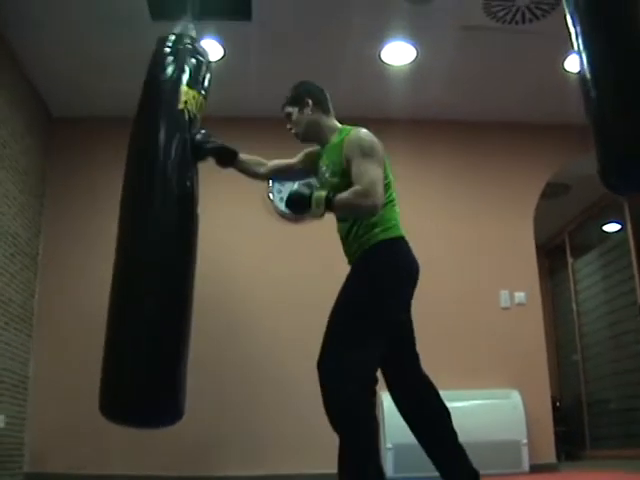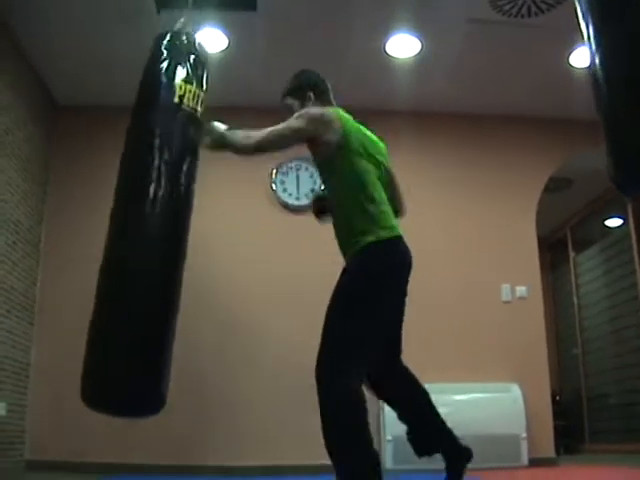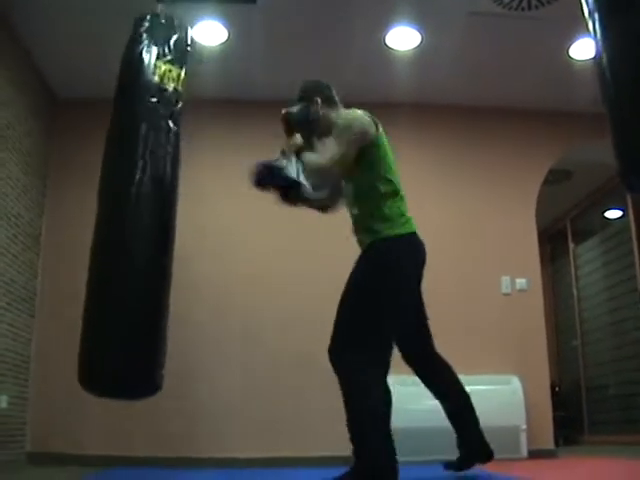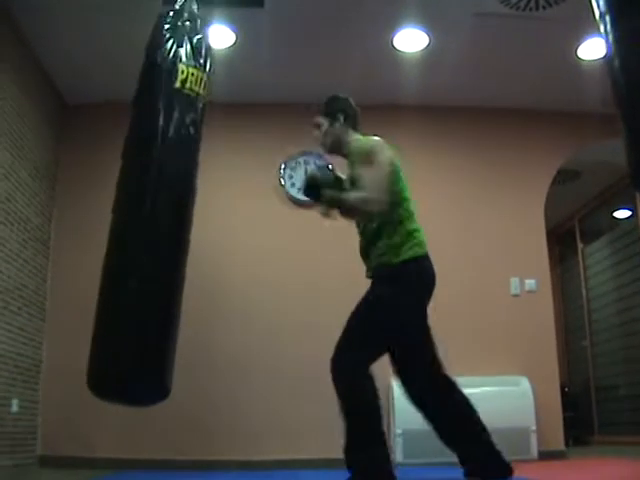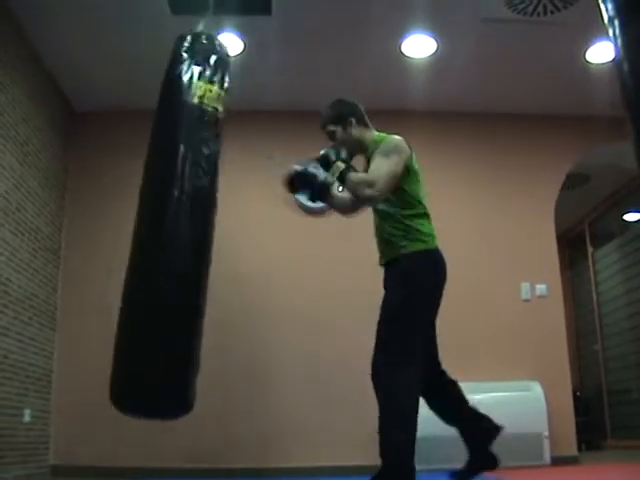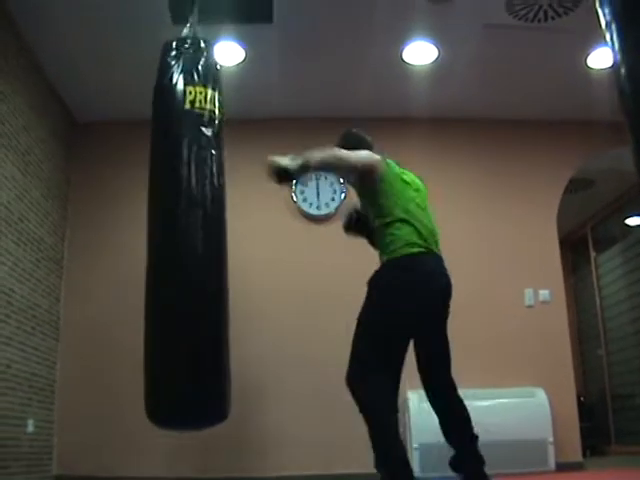
dt=0.3s
person 1, frame 1
left shoulder: (358, 139)
right shoulder: (320, 154)
left elbow: (369, 199)
right elbow: (271, 170)
left wrist: (321, 199)
right wrist: (226, 154)
left hip: (383, 257)
right hip: (388, 264)
left knee: (340, 367)
right knee: (404, 371)
person 1, frame 2
left shoulder: (323, 120)
right shoulder: (368, 137)
left elbow: (254, 143)
right elbow: (398, 206)
left wrist: (220, 135)
left hip: (377, 257)
right hip: (384, 255)
left knee: (338, 368)
right knee: (381, 365)
right ankle: (448, 447)
person 1, frame 3
left shoulder: (354, 120)
right shoulder: (352, 150)
left elbow: (321, 169)
left wrist: (300, 147)
left hip: (389, 251)
right hip: (396, 252)
left knee: (350, 353)
right knee: (420, 353)
right ankle: (473, 444)
person 1, frame 4
left shoulder: (370, 149)
right shoulder: (364, 159)
left elbow: (371, 207)
left wrist: (332, 197)
right wrist: (338, 196)
left hip: (402, 273)
right hip: (402, 274)
left knee: (348, 364)
right knee: (424, 375)
person 1, frame 5
left shoulder: (392, 146)
right shoulder: (368, 159)
left elbow: (371, 190)
right elbow: (350, 205)
left wrist: (340, 170)
right wrist: (323, 189)
left hip: (416, 265)
right hip: (407, 268)
left knee: (391, 367)
right knee: (421, 365)
right ankle: (479, 440)
person 1, frame 6
left shoulder: (369, 162)
right shoulder: (411, 183)
left elbow: (329, 157)
left wrist: (288, 163)
right wrist: (369, 230)
left hip: (405, 277)
right hip: (433, 274)
left knee: (367, 377)
right knee: (439, 380)
